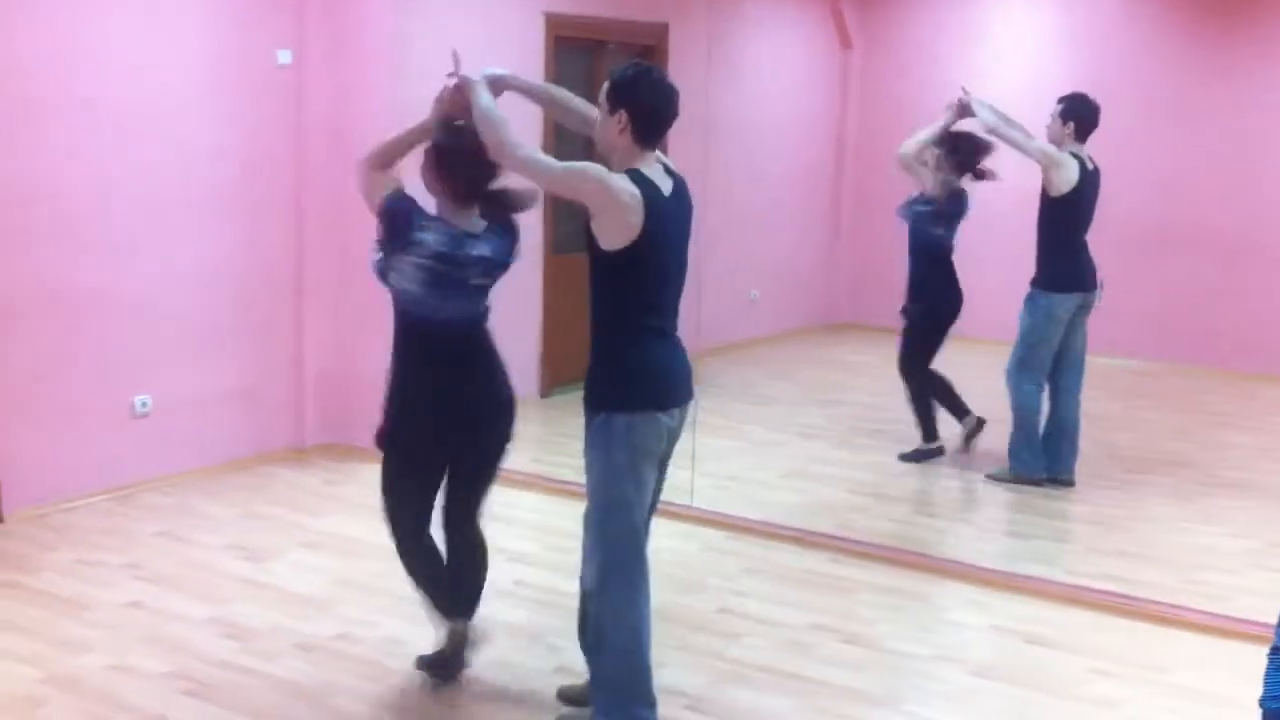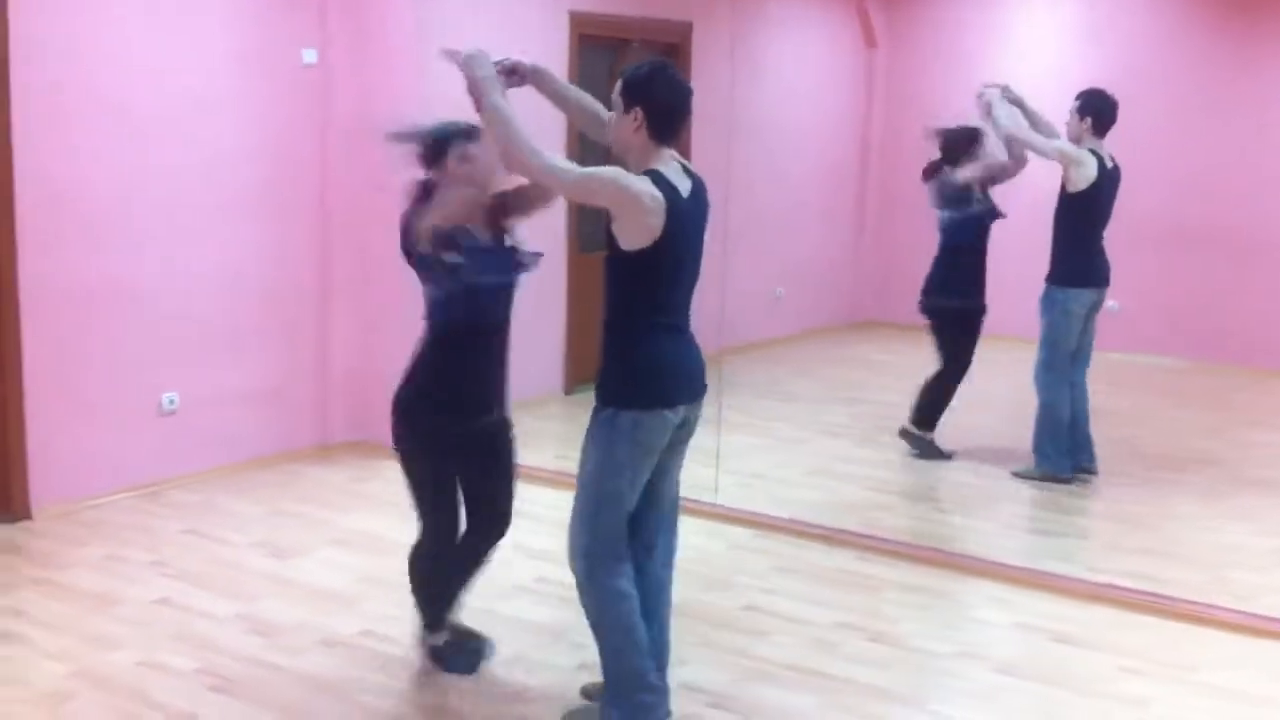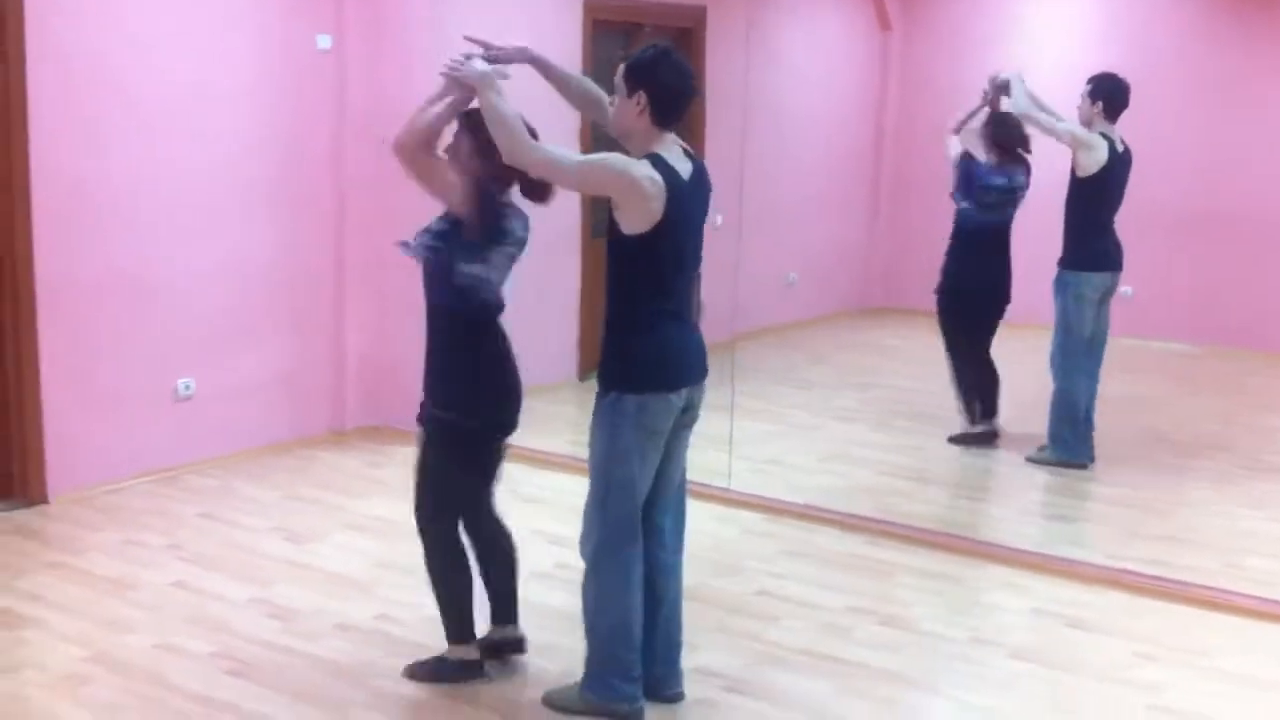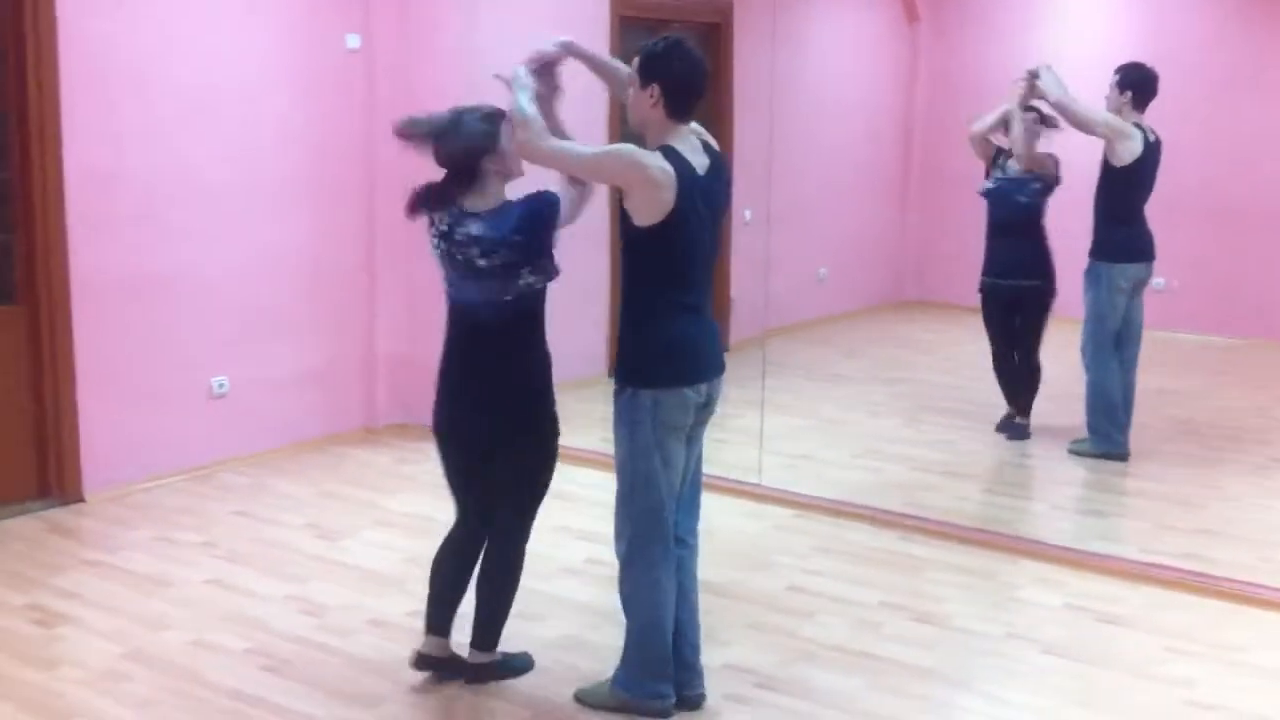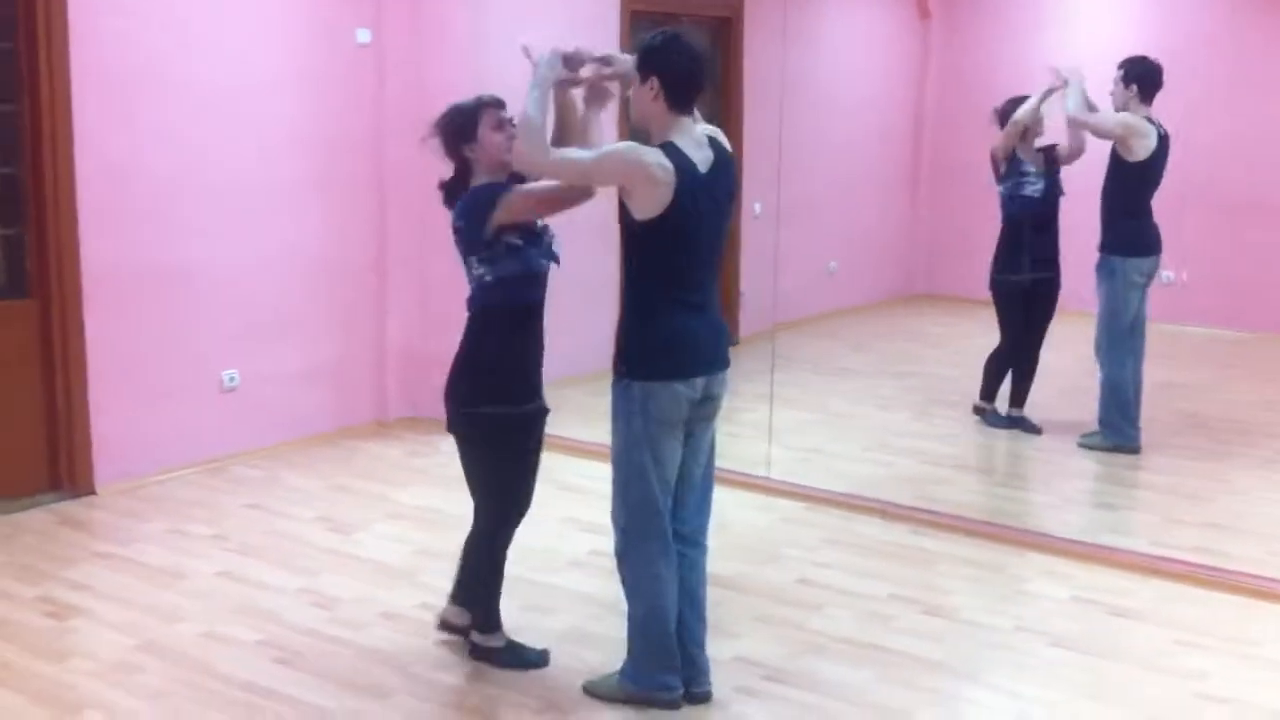
dt=0.2s
person 1, frame 1
left shoulder: (608, 191)
right shoulder: (671, 182)
left elbow: (507, 151)
right elbow: (599, 129)
left wrist: (477, 90)
right wrist: (525, 86)
left hip: (628, 396)
right hip: (668, 386)
left knee: (614, 556)
right knee: (619, 541)
person 1, frame 2
left shoulder: (632, 193)
right shoulder: (687, 180)
left elbow: (522, 158)
right elbow: (602, 128)
left wrist: (486, 83)
right wrist: (533, 76)
left hip: (638, 394)
right hip: (681, 384)
left knee: (597, 548)
right knee: (648, 541)
person 1, frame 3
left shoulder: (632, 177)
right shoulder: (687, 163)
left elbow: (521, 152)
right elbow: (603, 112)
left wrist: (485, 84)
right wrist: (531, 59)
left hip: (639, 378)
right hip: (683, 371)
left knee: (611, 537)
right knee: (659, 529)
person 1, frame 4
left shoulder: (643, 168)
right shoulder: (708, 154)
left elbow: (533, 145)
right elbow: (649, 100)
left wrist: (521, 85)
right wrist: (579, 54)
left hip: (655, 373)
right hip: (701, 365)
left knee: (644, 532)
right knee: (676, 526)
person 1, frame 5
left shoulder: (641, 164)
right shoulder: (719, 150)
left elbow: (530, 157)
right elbow: (681, 110)
left wrist: (542, 80)
right wrist: (624, 69)
left hip: (655, 368)
right hip: (707, 362)
left knee: (643, 525)
right knee: (685, 523)
left ankle: (653, 675)
right ankle: (688, 668)
person 2, frame 1
left shoulder: (405, 221)
right shoulder: (500, 236)
left elbow: (373, 169)
left wrist: (437, 119)
left hip: (417, 410)
right hip: (484, 406)
left knee: (408, 524)
right knee: (462, 522)
left ankle: (454, 633)
right ankle: (456, 633)
person 2, frame 2
left shoulder: (488, 224)
right shoulder: (424, 227)
left elbow: (542, 189)
left hip: (479, 411)
right hip: (431, 409)
left knee: (488, 522)
right knee: (442, 528)
left ankle: (441, 623)
right ankle: (436, 630)
person 2, frame 3
left shoulder: (477, 210)
right shoulder: (508, 215)
left elbow: (409, 144)
left wrist: (459, 91)
right wrist: (467, 92)
left hip: (469, 397)
right hip: (462, 389)
left knee: (437, 518)
right knee: (475, 513)
left ankle: (464, 649)
right ankle: (503, 630)
person 2, frame 4
left shoulder: (446, 214)
right shoulder: (536, 215)
left elbow: (437, 144)
right elbow: (580, 184)
left wrist: (534, 102)
right wrist: (547, 108)
left hip: (460, 397)
right hip: (523, 399)
left knee: (472, 524)
right knee: (510, 528)
left ankle: (438, 644)
right ankle: (483, 654)
person 2, frame 5
left shoulder: (500, 193)
right shoulder: (482, 203)
left elbow: (562, 152)
right elbow: (578, 187)
left wrist: (566, 94)
right wrist: (593, 109)
left hip: (506, 378)
right hip: (490, 383)
left knee: (501, 504)
right knee: (501, 509)
left ankle: (462, 610)
right ankle: (486, 634)
person 3, frame 1
left shoulder: (1057, 160)
right shoulder: (1087, 167)
left elbow: (995, 128)
right elbow: (1028, 139)
left wrist: (975, 104)
right wrist: (989, 107)
left hip: (1055, 286)
right hip: (1081, 285)
left knee: (1025, 373)
right knee: (1066, 379)
left ankle: (1027, 464)
right ankle: (1060, 466)
person 3, frame 2
left shoulder: (1078, 158)
right shoulder: (1108, 165)
left elbow: (1015, 132)
right elbow: (1051, 136)
left wrist: (998, 104)
right wrist: (1019, 102)
left hip: (1070, 281)
right hip: (1093, 279)
left knee: (1053, 374)
right knee: (1073, 372)
left ankle: (1053, 462)
right ankle: (1079, 456)
person 3, frame 3
left shoulder: (1087, 142)
right shoulder: (1120, 149)
left elbow: (1026, 112)
right elbow: (1061, 124)
left wrist: (1015, 84)
right wrist: (1027, 92)
left hip: (1082, 266)
right hip: (1105, 263)
left knee: (1069, 358)
right knee: (1086, 359)
left ankle: (1068, 448)
right ankle: (1076, 441)
person 3, frame 4
left shoulder: (1121, 131)
right shoulder: (1148, 138)
left elbow: (1065, 100)
right elbow: (1084, 122)
left wrist: (1046, 75)
right wrist: (1044, 94)
left hip: (1114, 256)
right hip: (1137, 255)
left knee: (1100, 348)
right knee: (1123, 350)
left ankle: (1108, 438)
right ankle: (1112, 434)
person 3, frame 5
left shoulder: (1133, 126)
right shoulder: (1152, 131)
left elbow: (1075, 116)
right elbow: (1093, 122)
left wrist: (1074, 84)
right wrist: (1076, 91)
left hip: (1125, 250)
right hip: (1141, 248)
left knee: (1113, 343)
right knee: (1128, 343)
left ankle: (1119, 433)
right ankle: (1121, 427)
person 4, frame 1
left shoulder: (946, 195)
right shoulder: (952, 191)
left elbow: (907, 153)
right elbow: (912, 154)
left wrist: (946, 121)
right wrist: (949, 121)
left hip: (931, 297)
right hip: (937, 293)
left knee: (912, 366)
right knee: (917, 366)
left ankle: (932, 441)
right ankle: (966, 419)
person 4, frame 2
left shoulder: (973, 183)
right shoulder: (951, 182)
left elbow: (1017, 161)
right elbow: (999, 162)
left hip: (963, 292)
right hip: (948, 291)
left knee: (954, 364)
right knee: (955, 366)
left ankle: (919, 428)
right ankle: (919, 428)
person 4, frame 3
left shoulder: (968, 166)
right shoulder: (1018, 172)
left elbow: (958, 136)
left wrist: (986, 105)
right wrist: (996, 106)
left hip: (959, 273)
right hip: (994, 275)
left knee: (959, 349)
right knee: (977, 350)
left ankle: (978, 424)
right ankle: (984, 423)
person 4, frame 4
left shoulder: (1046, 163)
right shoulder: (998, 160)
left elbow: (1025, 153)
right elbow: (976, 134)
left wrist: (1018, 104)
right wrist: (1013, 103)
left hip: (1034, 272)
right hip: (998, 268)
left knee: (1025, 351)
right knee: (1002, 349)
left ankle: (1023, 416)
right ankle: (1014, 409)
person 4, frame 5
left shoulder: (1050, 157)
right shoulder: (1004, 156)
left elbow: (1077, 146)
right elbow: (1015, 122)
left wrist: (1056, 92)
right wrist: (1045, 91)
left hip: (1045, 264)
right hip: (1012, 264)
left knee: (1032, 343)
right knee: (1011, 342)
left ankle: (1015, 410)
right ankle: (985, 403)
